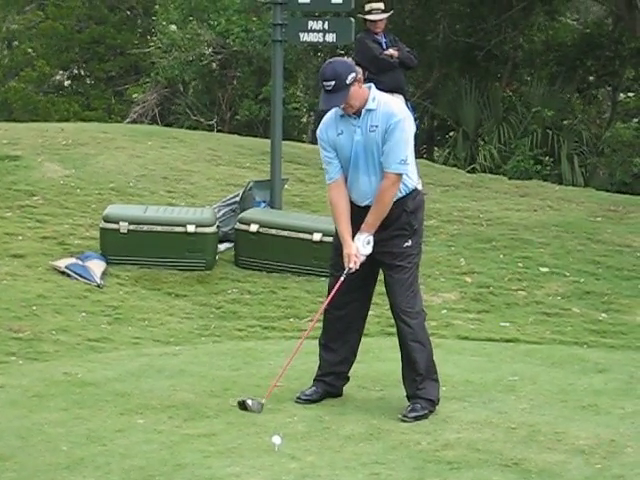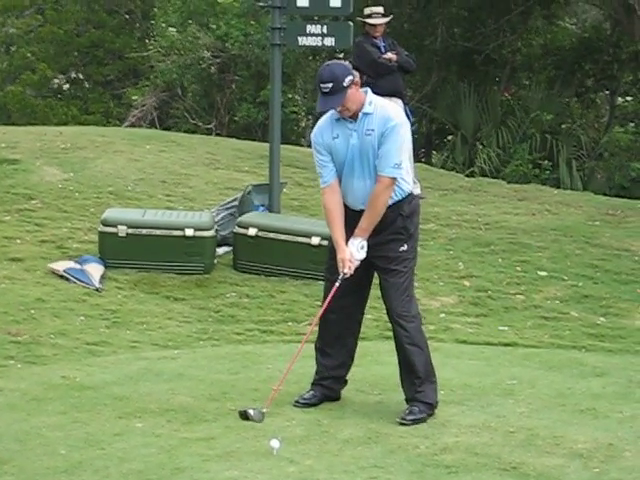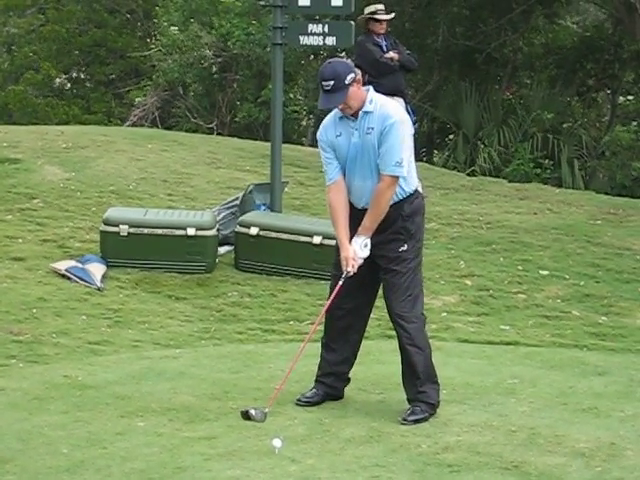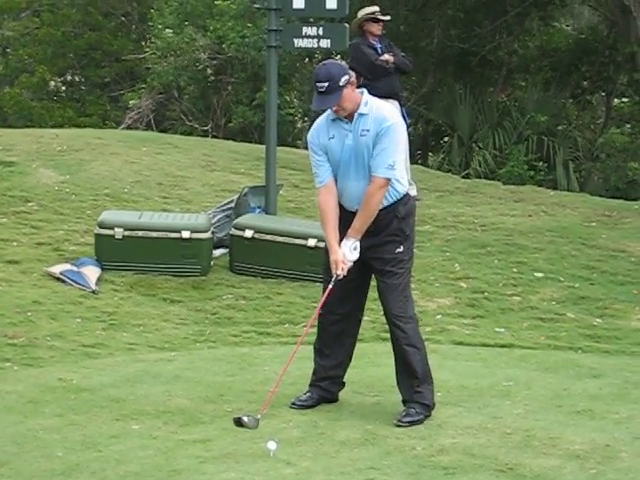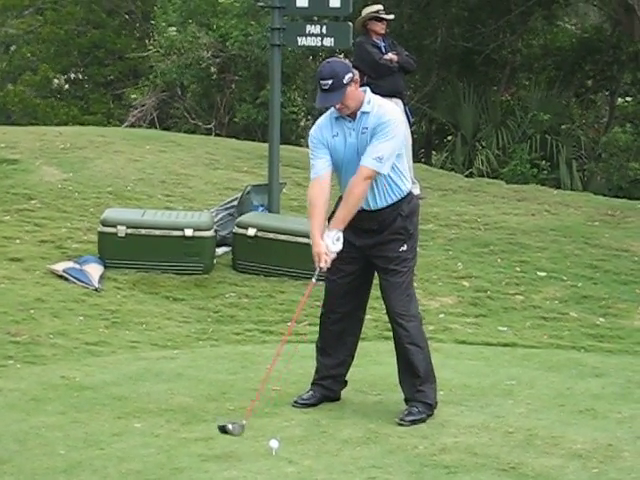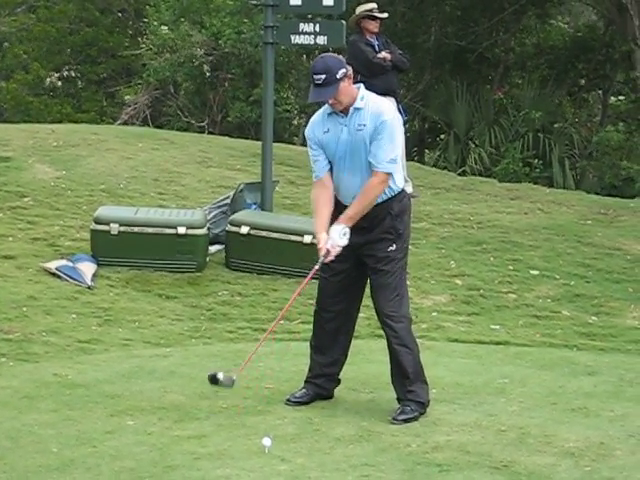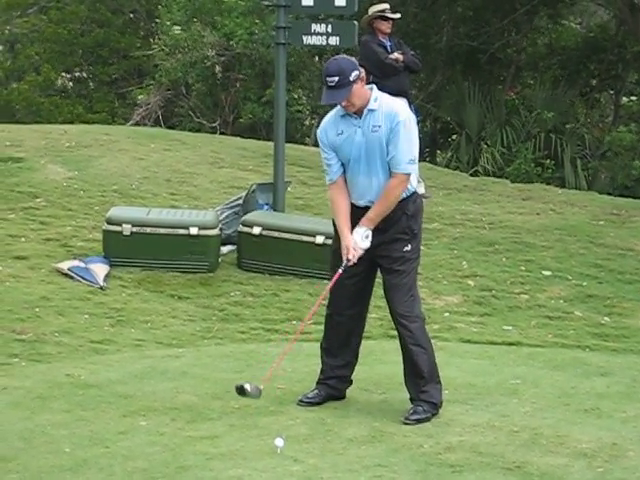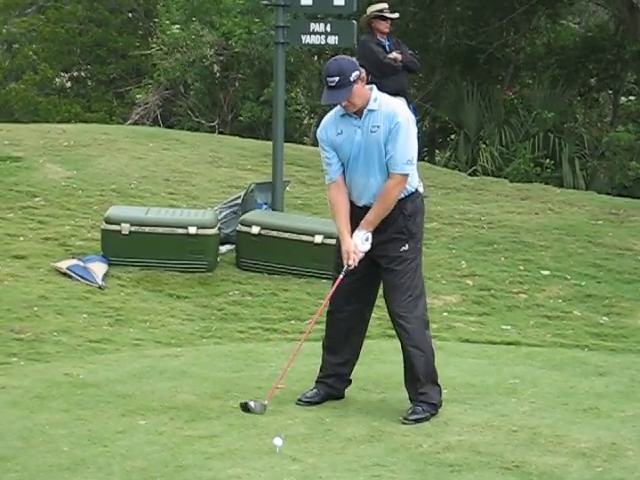
dt=0.3s
person 1, frame 1
left shoulder: (394, 114)
right shoulder: (328, 126)
left elbow: (392, 180)
right elbow: (337, 185)
left wrist: (367, 234)
right wrist: (347, 241)
left hip: (399, 213)
right hip: (355, 212)
left knee: (406, 304)
right knee: (341, 302)
left ankle: (423, 392)
right ankle: (330, 379)
person 1, frame 2
left shoulder: (390, 118)
right shoulder: (322, 131)
left elbow: (385, 185)
right elbow: (331, 190)
left wrist: (360, 238)
right wrist: (341, 245)
left hip: (394, 218)
right hip: (351, 216)
left knee: (401, 307)
right knee: (337, 306)
left ankle: (422, 395)
right ankle: (327, 382)
person 1, frame 3
left shoulder: (392, 117)
right shoulder: (328, 129)
left elbow: (388, 183)
right elbow: (336, 188)
left wrist: (364, 238)
right wrist: (345, 244)
left hip: (399, 216)
right hip: (357, 215)
left knee: (403, 308)
right knee: (343, 304)
left ankle: (424, 396)
right ankle: (331, 381)
person 1, frame 4
left shoulder: (386, 119)
right shoulder: (319, 132)
left elbow: (379, 186)
right elbow: (326, 190)
left wrist: (352, 239)
right wrist: (334, 246)
left hip: (390, 219)
right hip: (349, 216)
left knee: (398, 309)
right knee: (335, 308)
left ankle: (419, 397)
right ankle: (325, 385)
person 1, frame 5
left shoulder: (387, 117)
right shoulder: (322, 129)
left elbow: (365, 177)
right elbow: (319, 184)
left wrist: (334, 230)
right wrist: (317, 237)
left hip: (394, 218)
right hip: (352, 219)
left knee: (401, 309)
right knee: (337, 307)
left ankle: (421, 396)
right ankle: (327, 383)
person 1, frame 6
left shoulder: (382, 113)
right shoulder: (317, 125)
left elbow: (381, 178)
right elbow: (323, 182)
left wrist: (344, 225)
right wrist: (322, 232)
left hip: (384, 216)
right hip: (343, 215)
left knee: (390, 307)
right knee: (331, 305)
left ankle: (413, 394)
right ankle: (321, 381)
person 1, frame 7
left shoulder: (396, 114)
right shoulder: (329, 127)
left elbow: (400, 178)
right elbow: (337, 185)
left wrist: (366, 227)
right wrist: (346, 235)
left hip: (397, 217)
right hip: (354, 216)
left knee: (404, 307)
right knee: (343, 306)
left ankle: (426, 395)
right ankle: (333, 382)
person 1, frame 8
left shoulder: (396, 114)
right shoulder: (329, 126)
left elbow: (398, 179)
right elbow: (337, 185)
left wrist: (365, 230)
right wrist: (346, 238)
left hip: (398, 215)
right hip: (357, 214)
left knee: (405, 307)
right knee: (344, 304)
left ankle: (426, 395)
right ankle: (332, 381)
person 2, frame 1
left shoulder: (392, 39)
right shoulder: (362, 39)
left elbow: (413, 61)
right elbow: (379, 63)
left wrist: (397, 55)
right wrist: (400, 60)
left hip: (398, 94)
person 2, frame 2
left shoulder: (390, 42)
right shoulder: (361, 43)
left elbow: (412, 64)
right elbow: (377, 66)
left wrist: (395, 58)
right wrist: (398, 64)
left hip: (397, 100)
left ankle: (410, 183)
person 2, frame 3
left shoulder: (392, 41)
right shoulder: (363, 42)
left elbow: (413, 62)
right elbow: (379, 66)
left wrist: (397, 57)
right wrist: (399, 63)
left hip: (398, 98)
person 2, frame 4
left shoulder: (386, 43)
right shoulder: (358, 45)
left elbow: (408, 64)
right elbow: (375, 68)
left wrist: (392, 60)
right wrist: (394, 65)
left hip: (393, 101)
left ankle: (407, 186)
person 2, frame 5
left shoulder: (390, 43)
right shoulder: (362, 44)
left elbow: (412, 64)
right elbow: (379, 67)
left wrist: (396, 59)
right wrist: (398, 64)
left hip: (397, 100)
left knee: (405, 144)
left ankle: (411, 187)
person 2, frame 6
left shoulder: (384, 41)
right shoulder: (355, 42)
left elbow: (405, 62)
right elbow: (372, 65)
left wrist: (389, 57)
right wrist: (392, 63)
left hip: (390, 99)
left ankle: (404, 185)
person 2, frame 7
left shoulder: (396, 42)
right shoulder: (367, 43)
left elbow: (417, 64)
right elbow: (385, 66)
left wrist: (402, 58)
right wrist: (403, 64)
left hip: (403, 100)
left ankle: (415, 184)
person 2, frame 8
left shoulder: (396, 43)
right shoulder: (366, 42)
left elbow: (416, 64)
right elbow: (383, 63)
left wrist: (400, 57)
right wrist: (401, 64)
left hip: (401, 99)
